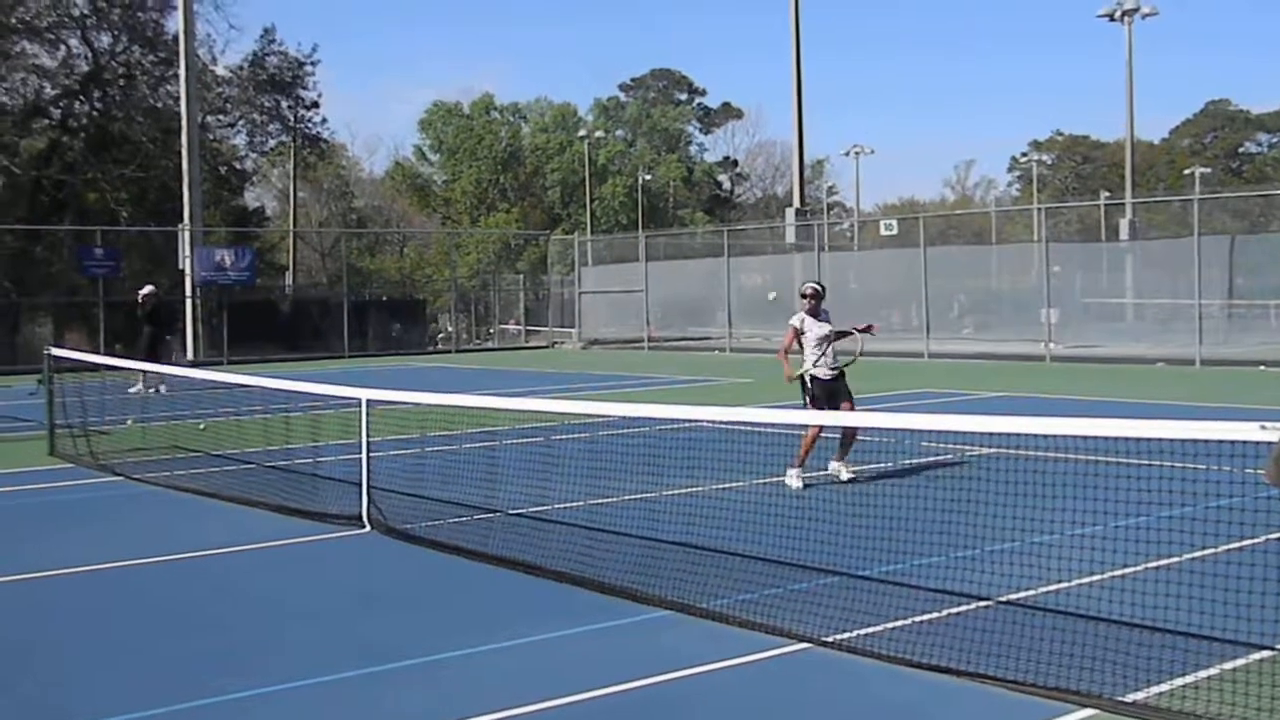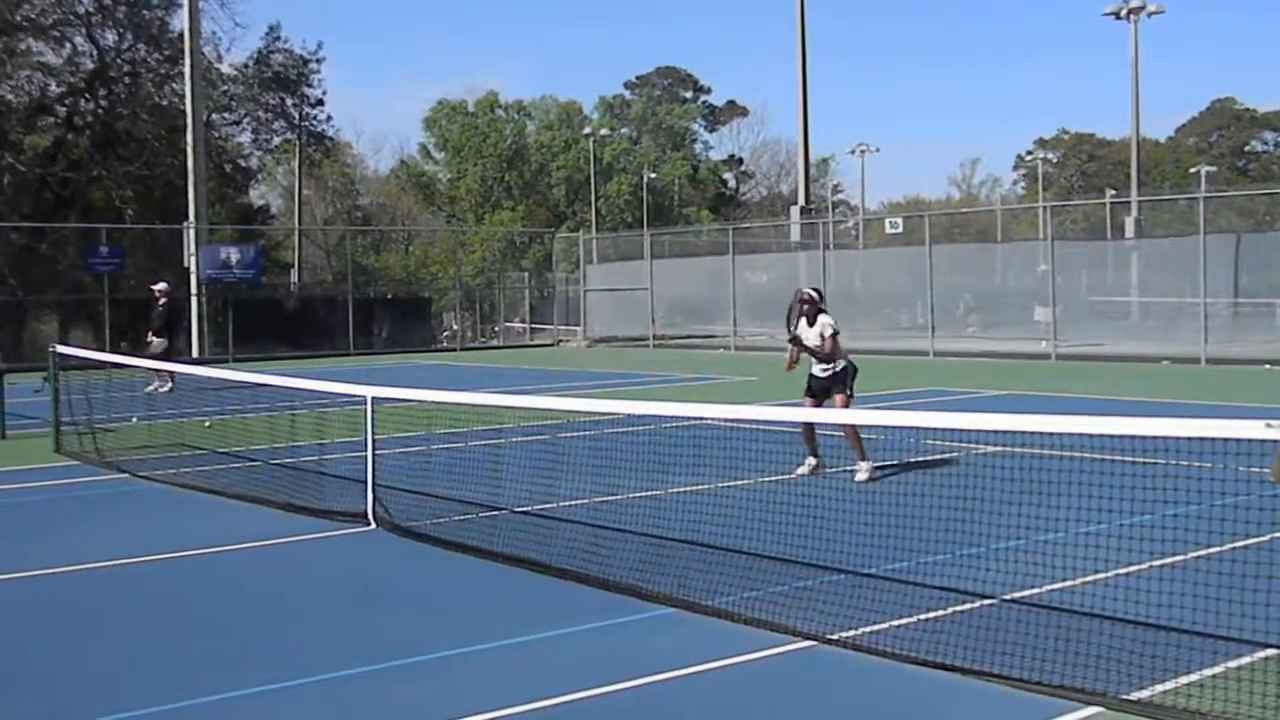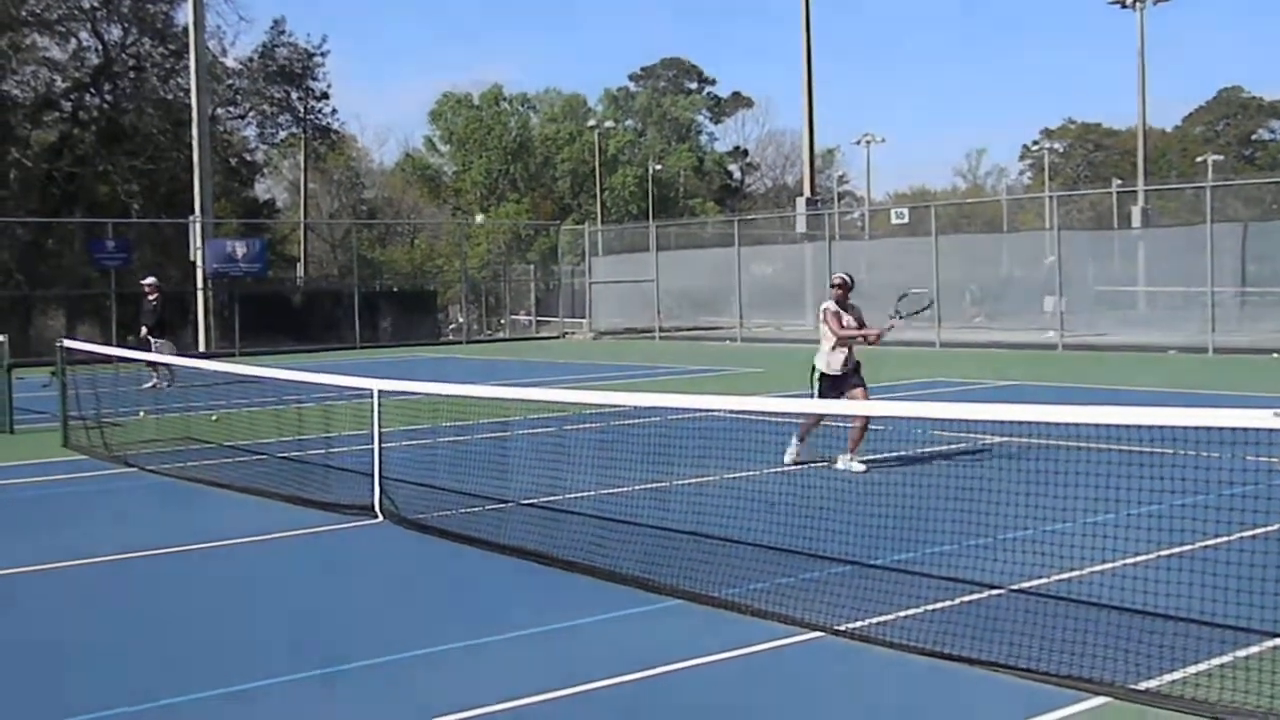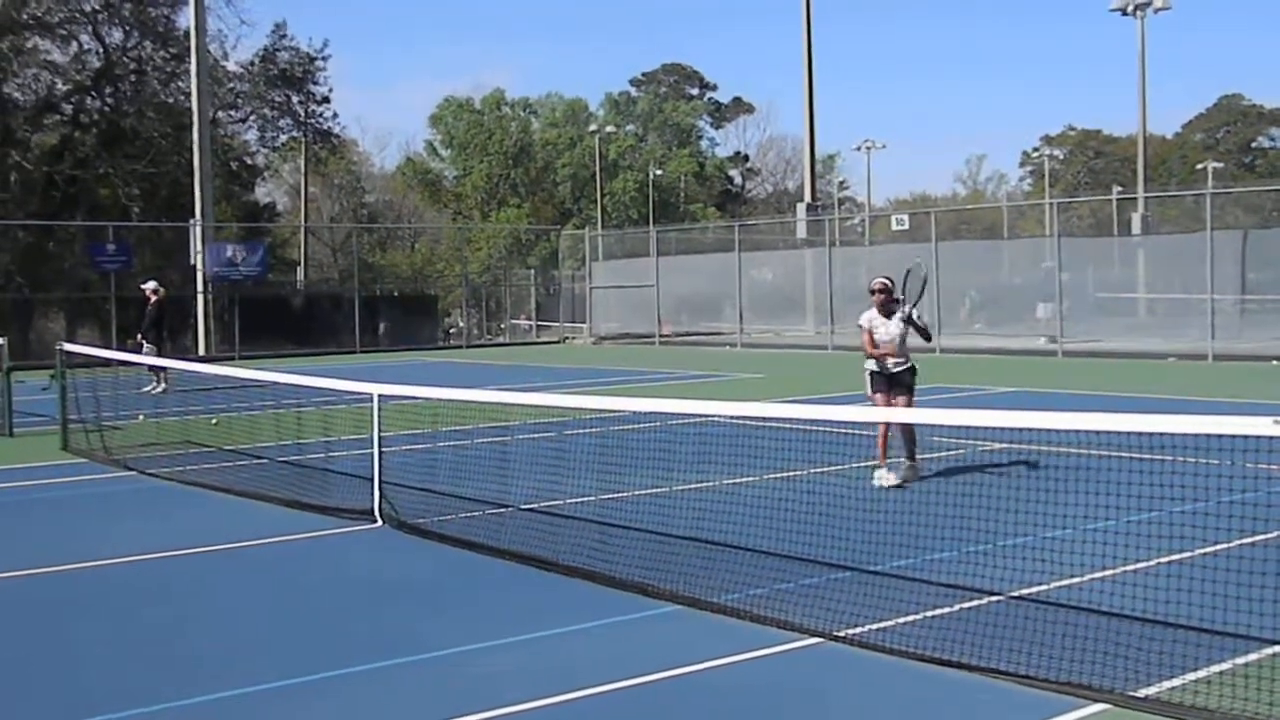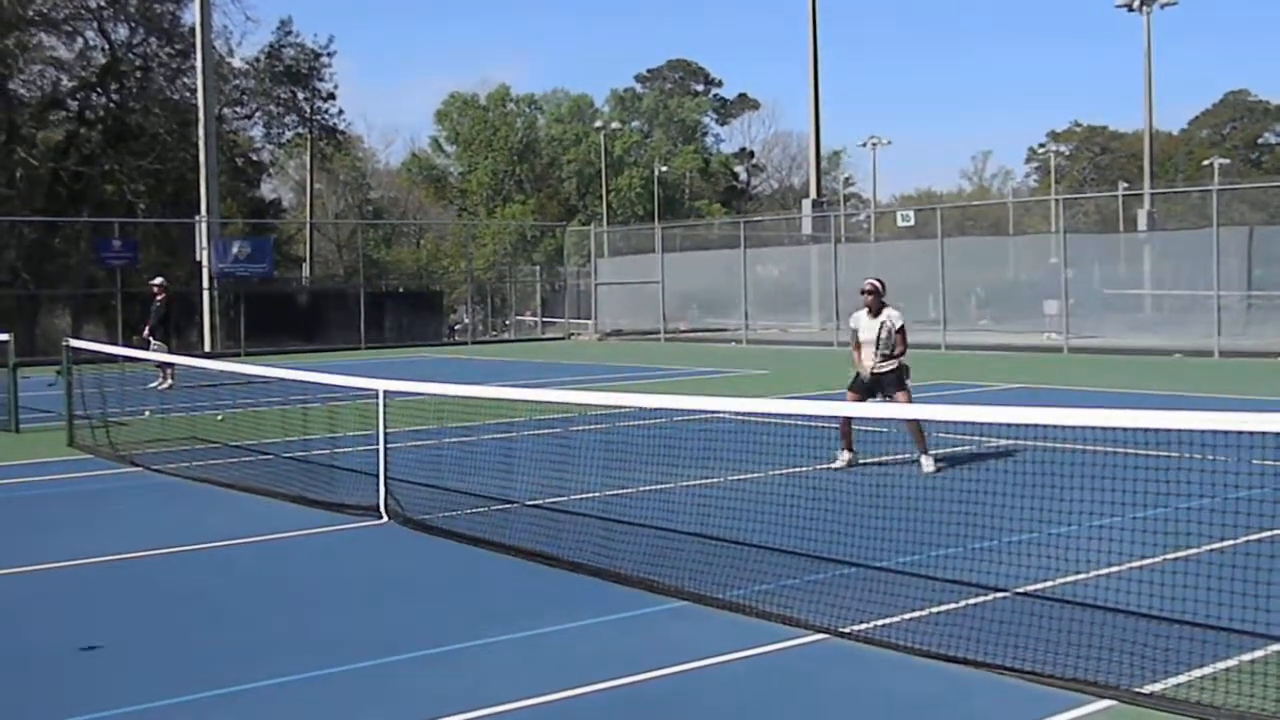
dt=1s
person 1, frame 1
left shoulder: (824, 315)
right shoulder: (799, 321)
right elbow: (783, 351)
left wrist: (858, 331)
right wrist: (788, 369)
left hip: (835, 376)
right hip: (814, 379)
left knee: (851, 425)
right knee: (816, 427)
left ankle: (838, 463)
right ankle: (794, 471)
person 1, frame 2
left shoulder: (826, 323)
right shoulder: (801, 323)
left elbow: (829, 357)
right elbow: (796, 349)
left wrist: (804, 347)
right wrist: (792, 360)
left hip: (839, 372)
right hip: (817, 375)
left ankle: (864, 463)
right ankle: (813, 460)
person 1, frame 3
left shoulder: (855, 311)
right shoulder: (828, 308)
left elbow: (868, 339)
right elbow: (838, 332)
left wrist: (874, 336)
right wrist: (868, 331)
left hip: (849, 370)
right hip: (826, 371)
right knee: (816, 418)
left ankle: (848, 457)
right ankle: (798, 443)
person 1, frame 4
left shoulder: (904, 310)
right shoulder: (867, 318)
left elbow: (927, 338)
right elbow: (869, 351)
left wrist: (913, 323)
right wrist: (885, 351)
left hip: (903, 371)
right hip: (878, 372)
left ankle: (911, 463)
right ankle: (881, 470)
person 1, frame 5
left shoulder: (893, 316)
right shoulder: (857, 318)
left elbow: (902, 348)
left wrist: (888, 356)
right wrist: (861, 368)
left hip: (892, 372)
right hip: (867, 373)
left ankle: (924, 455)
right ankle: (847, 453)
